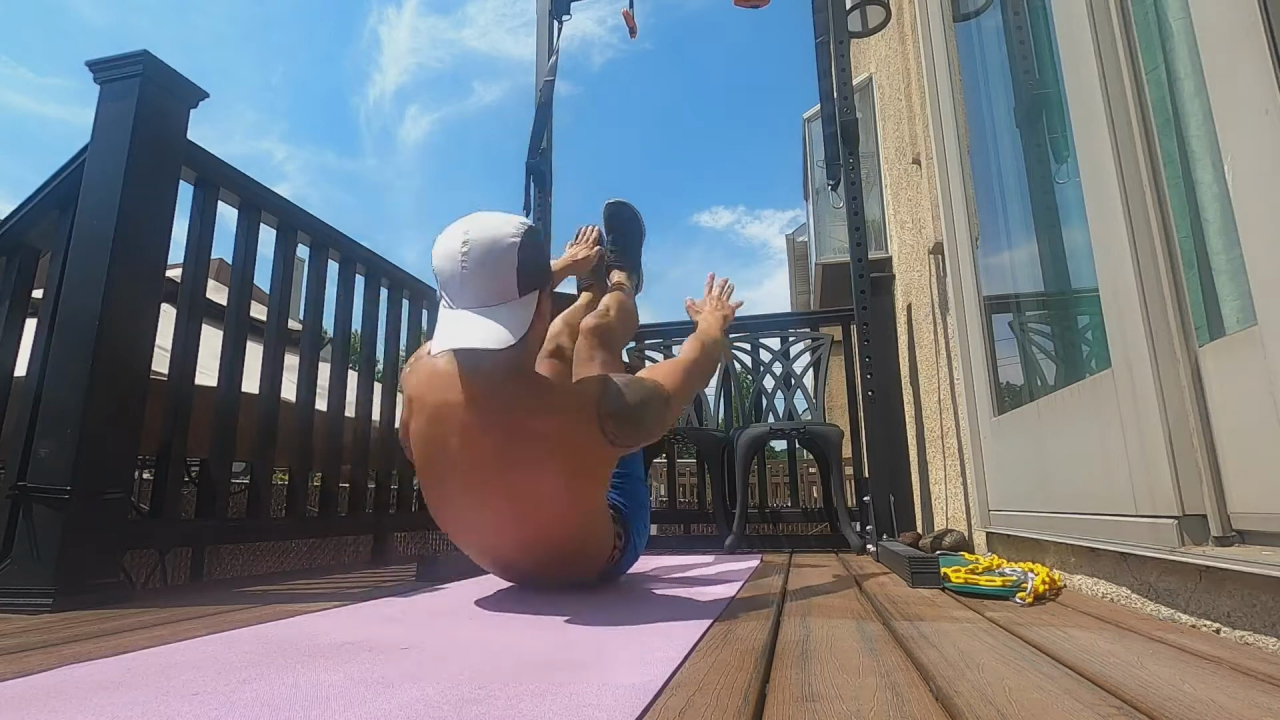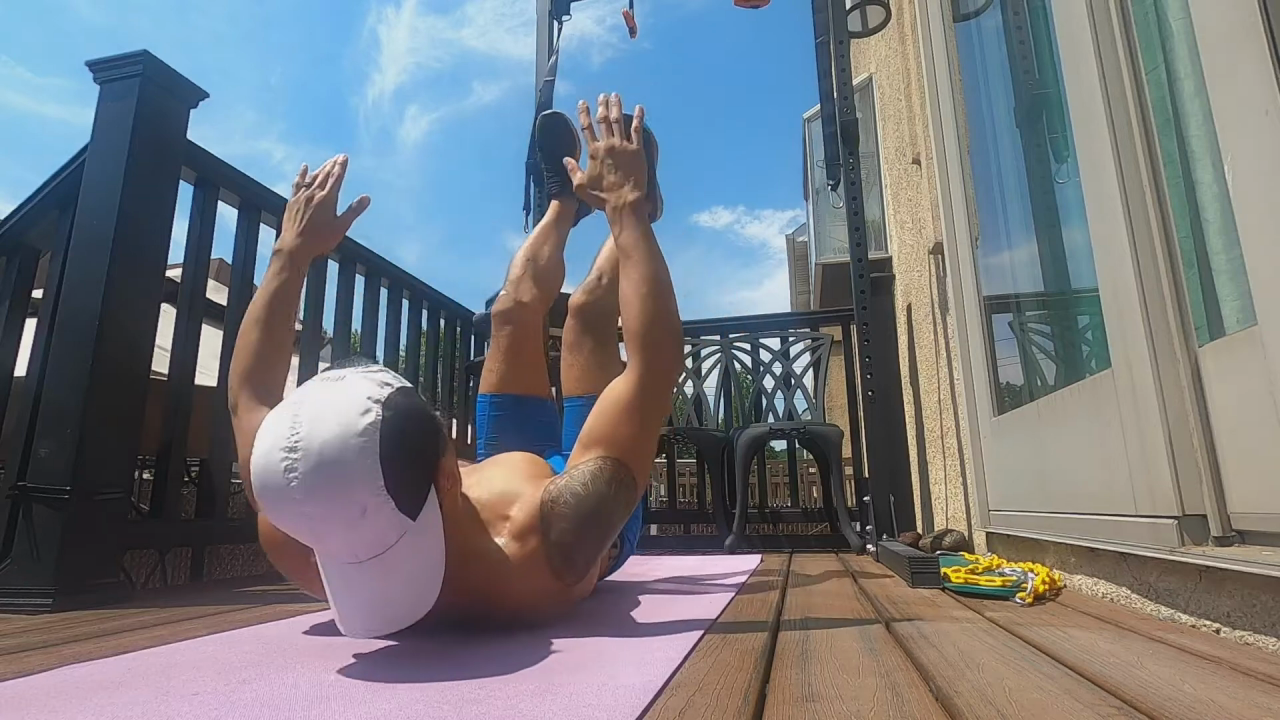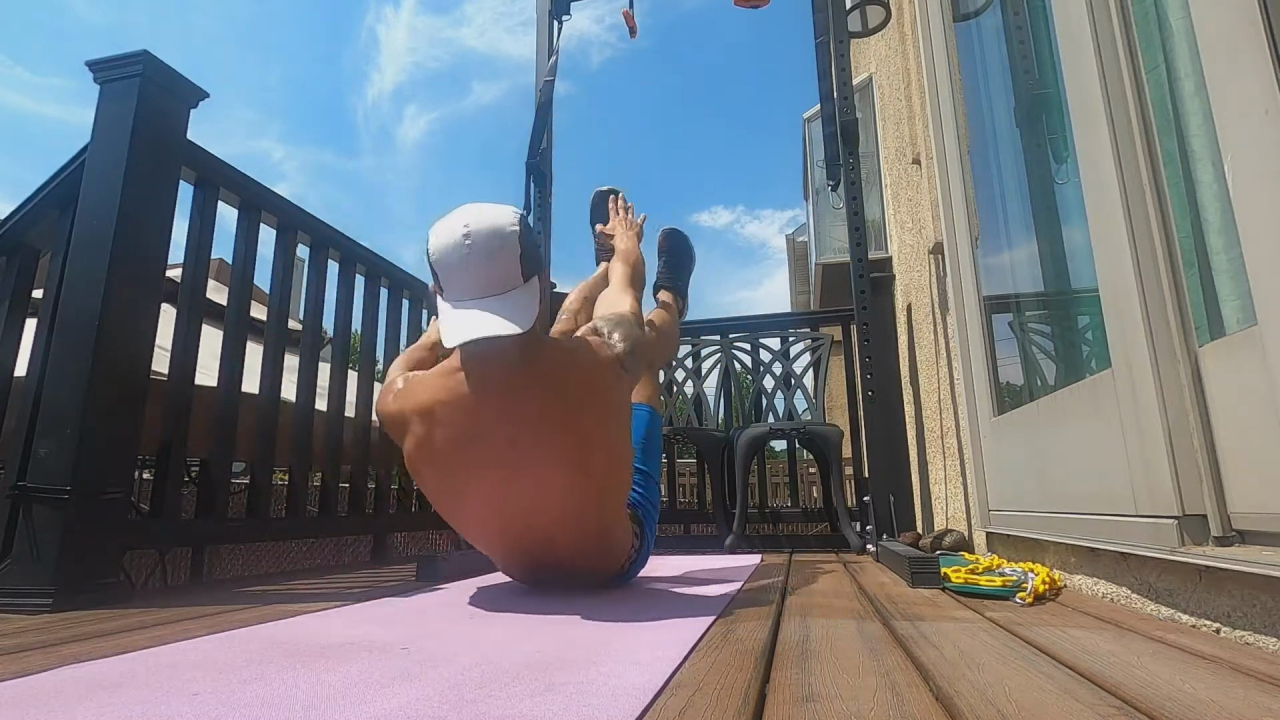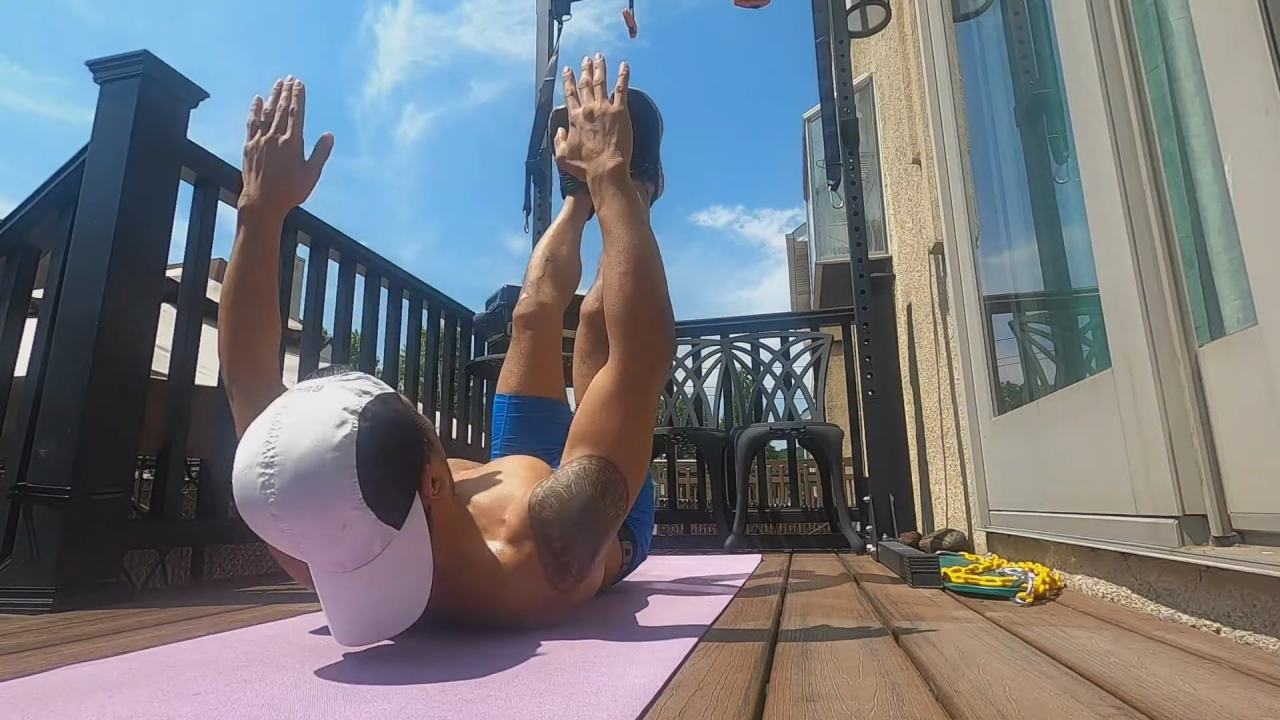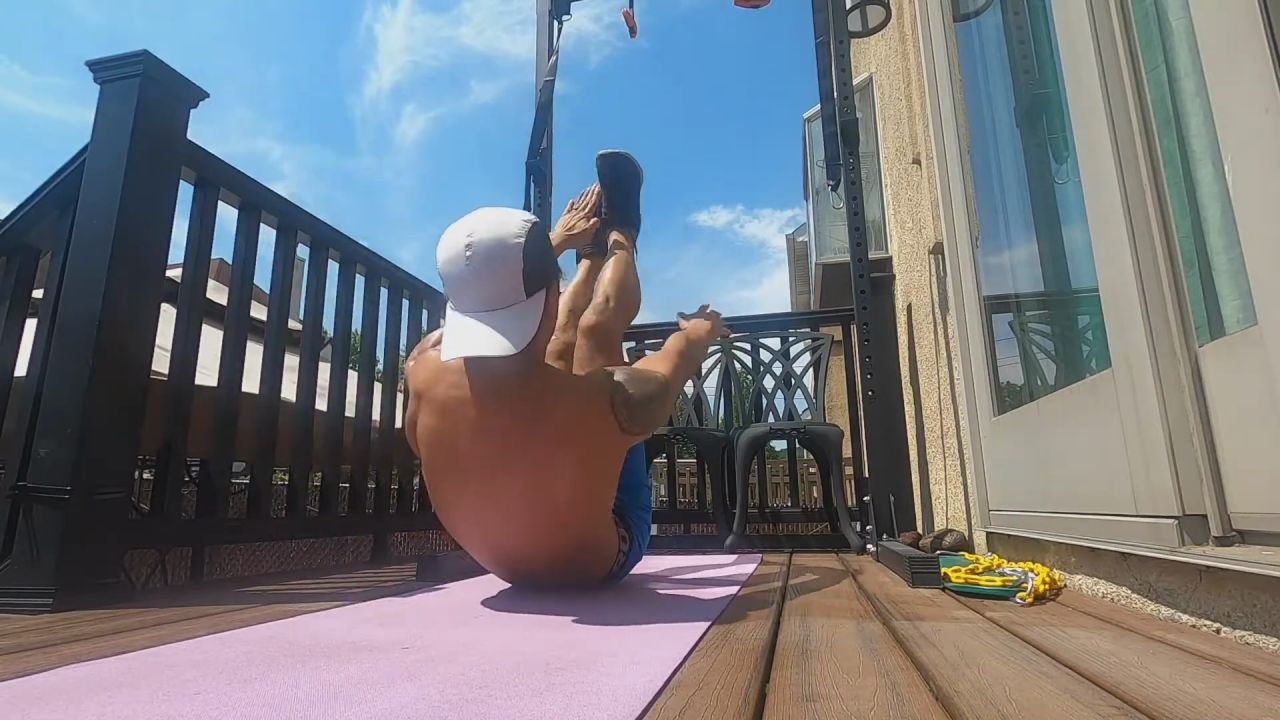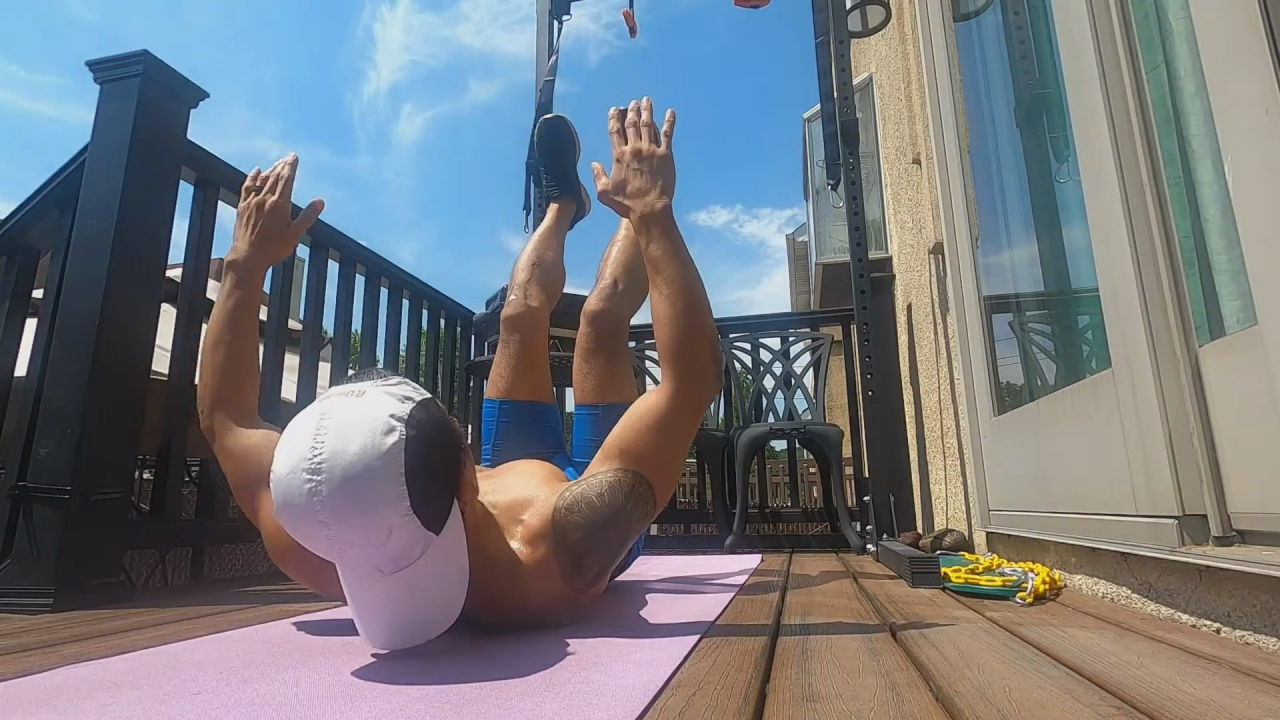
dt=0.7s
person 1, frame 1
left shoulder: (423, 375)
right shoulder: (600, 403)
left elbow: (486, 299)
right elbow: (691, 369)
left wrist: (560, 269)
right wrist: (713, 326)
right hip: (594, 562)
left knee: (555, 348)
right knee: (596, 330)
left ankle: (595, 289)
right ankle: (617, 278)
person 1, frame 2
left shoulder: (297, 545)
right shoulder: (547, 553)
left elbow: (249, 396)
right elbow: (657, 365)
left wrist: (291, 253)
right wrist: (626, 205)
left knee: (513, 309)
right knee: (588, 311)
left ankle: (564, 205)
right ankle: (639, 206)
person 1, frame 3
left shoulder: (405, 400)
right shoulder: (602, 357)
right elbow: (625, 289)
right wrist: (627, 242)
left hip: (520, 564)
right hip: (609, 563)
left ankle: (606, 265)
right ankle: (670, 300)
person 1, frame 4
left shoulder: (304, 542)
right shoulder: (544, 556)
left elbow: (245, 374)
right elbow: (646, 351)
left wrist: (261, 211)
right wrist: (611, 174)
left hip: (513, 497)
right hip: (611, 543)
left knee: (533, 313)
right knee: (602, 315)
left ankle: (579, 198)
right ankle: (635, 185)
person 1, frame 5
left shoulder: (428, 366)
right shoulder: (607, 399)
left elbow: (486, 292)
right elbow: (677, 354)
left wrist: (552, 243)
right wrist: (702, 332)
right hip: (599, 563)
left knee: (567, 340)
right knee: (594, 328)
left ankle: (595, 256)
right ankle: (618, 241)
person 1, frame 6
left shoulder: (309, 549)
right shoulder: (567, 555)
left elbow: (224, 416)
right elbow: (694, 378)
left wrist: (245, 264)
right wrist: (655, 215)
left knee: (522, 314)
right knee: (602, 316)
left ankle: (563, 205)
right ankle: (634, 221)
